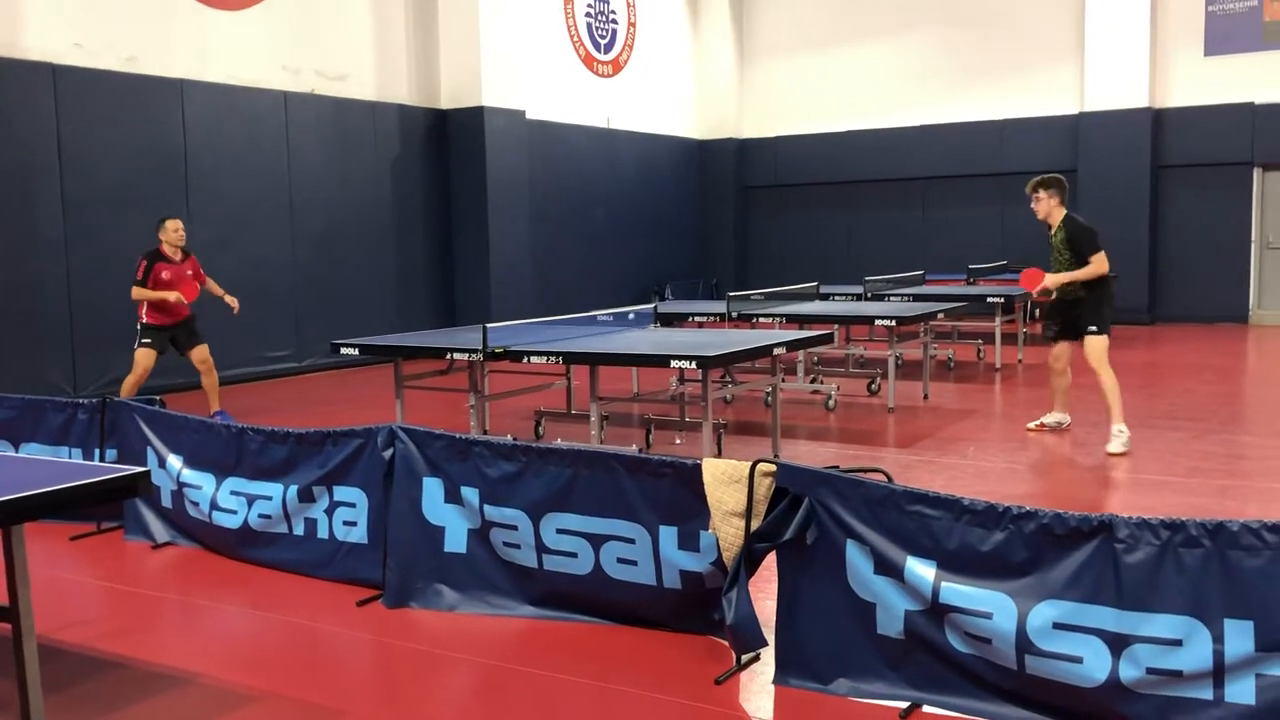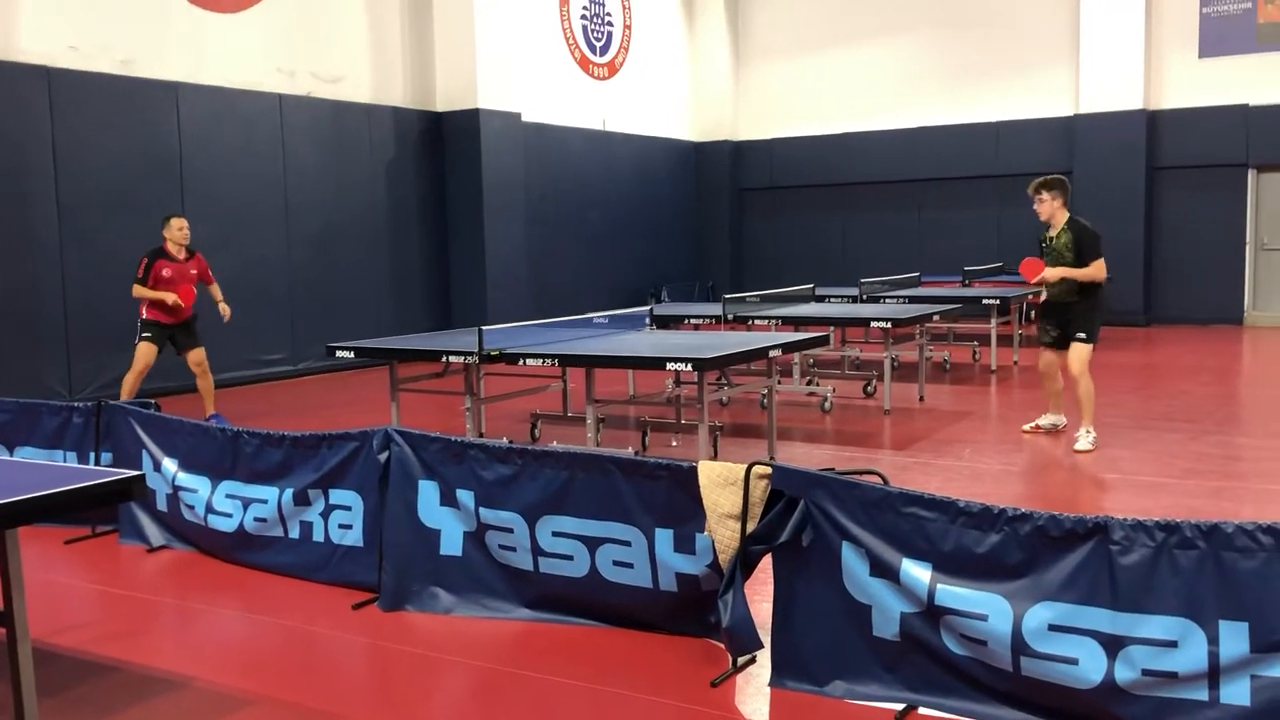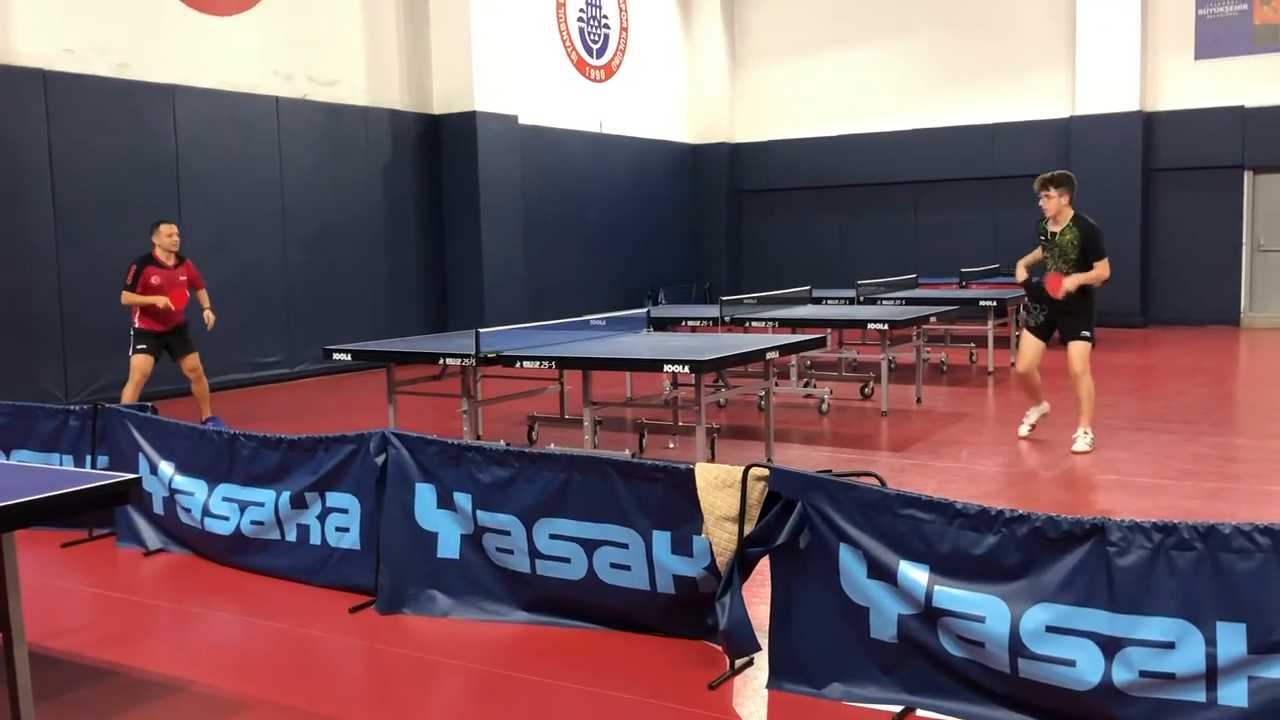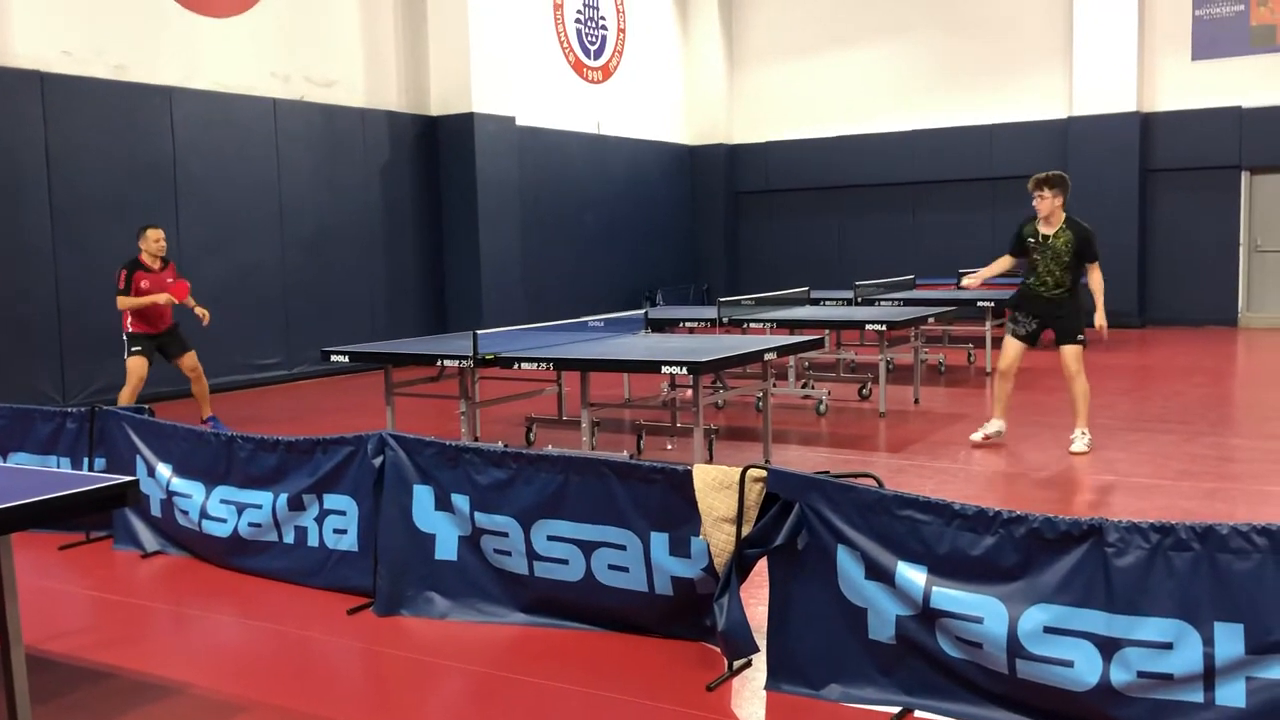
dt=0.2s
person 1, frame 1
left shoulder: (1077, 228)
right shoulder: (1052, 230)
left elbow: (1102, 266)
left wrist: (1061, 278)
right wrist: (1053, 285)
left hip: (1092, 301)
right hip: (1067, 301)
left knee: (1097, 362)
right knee: (1057, 361)
left ankle: (1119, 428)
right ankle: (1059, 415)
person 1, frame 2
left shoulder: (1082, 231)
right shoulder: (1046, 235)
left elbow: (1100, 273)
left wrist: (1061, 272)
right wrist: (1046, 287)
left hip: (1083, 307)
right hip: (1055, 306)
left knee: (1077, 370)
right knee: (1047, 367)
left ankle: (1087, 429)
right ankle: (1055, 417)
person 1, frame 3
left shoulder: (1087, 229)
right shoulder: (1043, 226)
left elbow: (1103, 272)
left wrist: (1077, 279)
right wrist: (1024, 263)
left hip: (1076, 305)
right hip: (1043, 301)
left knee: (1078, 369)
right knee: (1024, 367)
left ankle: (1084, 431)
right ankle: (1038, 406)
person 1, frame 4
left shoulder: (1080, 232)
right shoulder: (1026, 228)
left elbow: (1094, 271)
right elbow: (1011, 258)
left wrist: (1100, 309)
right wrist: (981, 275)
left hip: (1065, 305)
right hip: (1030, 302)
left knee: (1073, 369)
right knee: (1005, 367)
left ankle: (1081, 432)
right ankle: (997, 423)
person 2, frame 1
left shoulder: (189, 258)
right shoulder: (150, 260)
left elbow: (203, 280)
right elbow: (136, 293)
left wrist: (224, 295)
right wrist: (167, 294)
left hip: (182, 321)
right hip: (153, 324)
left knee: (206, 363)
right knee: (141, 370)
left ankle: (216, 412)
person 2, frame 2
left shoulder: (196, 258)
right shoulder: (153, 258)
left elbow: (210, 282)
right elbow: (136, 290)
left wrist: (220, 301)
right wrist: (165, 295)
left hip: (184, 322)
right hip: (154, 321)
left knee: (202, 366)
right knee: (141, 366)
left ankle: (211, 415)
person 2, frame 3
left shoulder: (185, 264)
right shoulder: (142, 265)
left elbow: (200, 288)
right elbow: (125, 298)
left wrist: (206, 309)
right wrist: (155, 299)
left hip: (176, 328)
right hip: (146, 329)
left knee: (196, 371)
right knee: (138, 376)
left ankle: (208, 418)
person 2, frame 4
left shoulder: (169, 266)
right shoulder: (129, 270)
right elbow: (122, 303)
left wrist: (194, 306)
right wrist: (155, 298)
left hip: (167, 329)
right hip: (139, 333)
left knee: (195, 370)
right knee: (136, 379)
left ankle: (208, 417)
